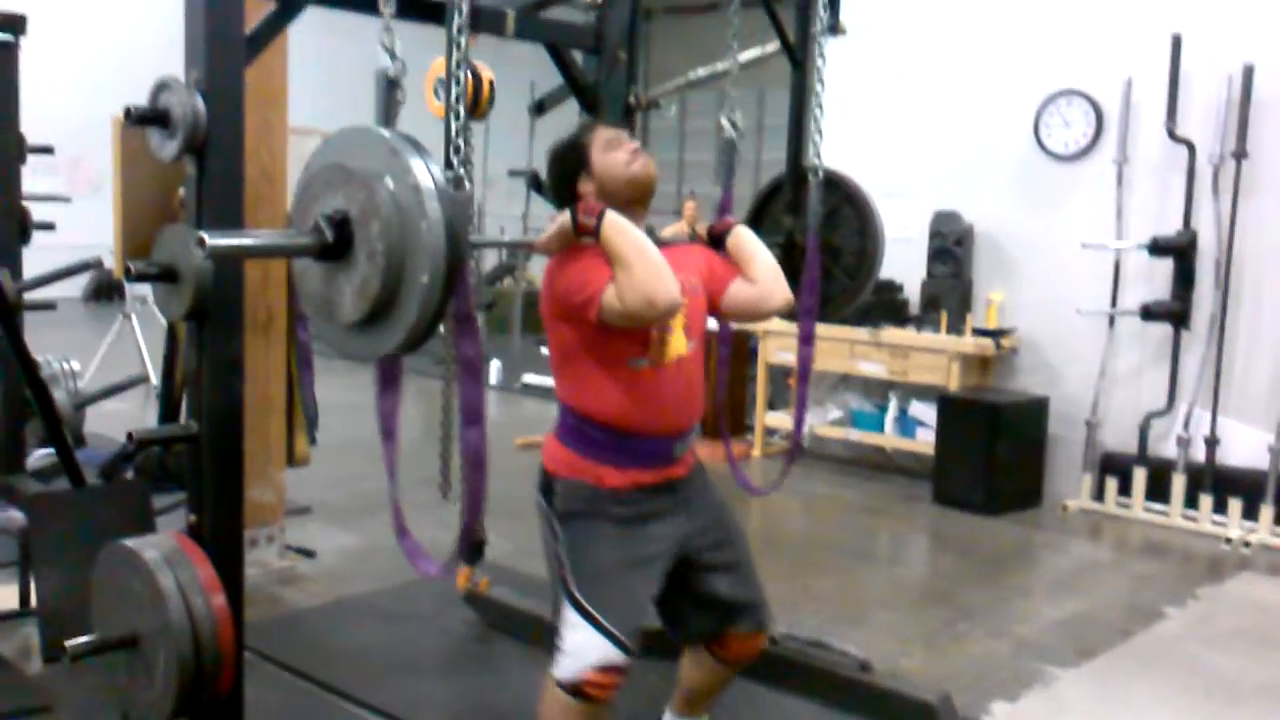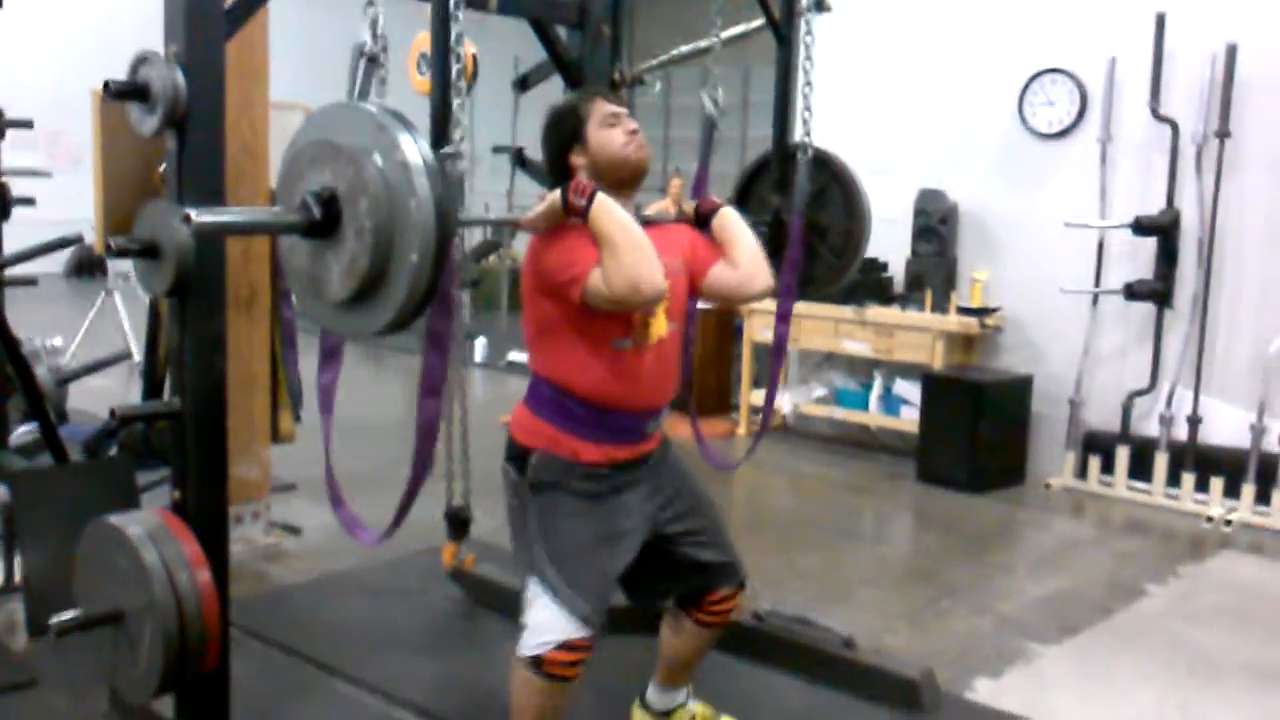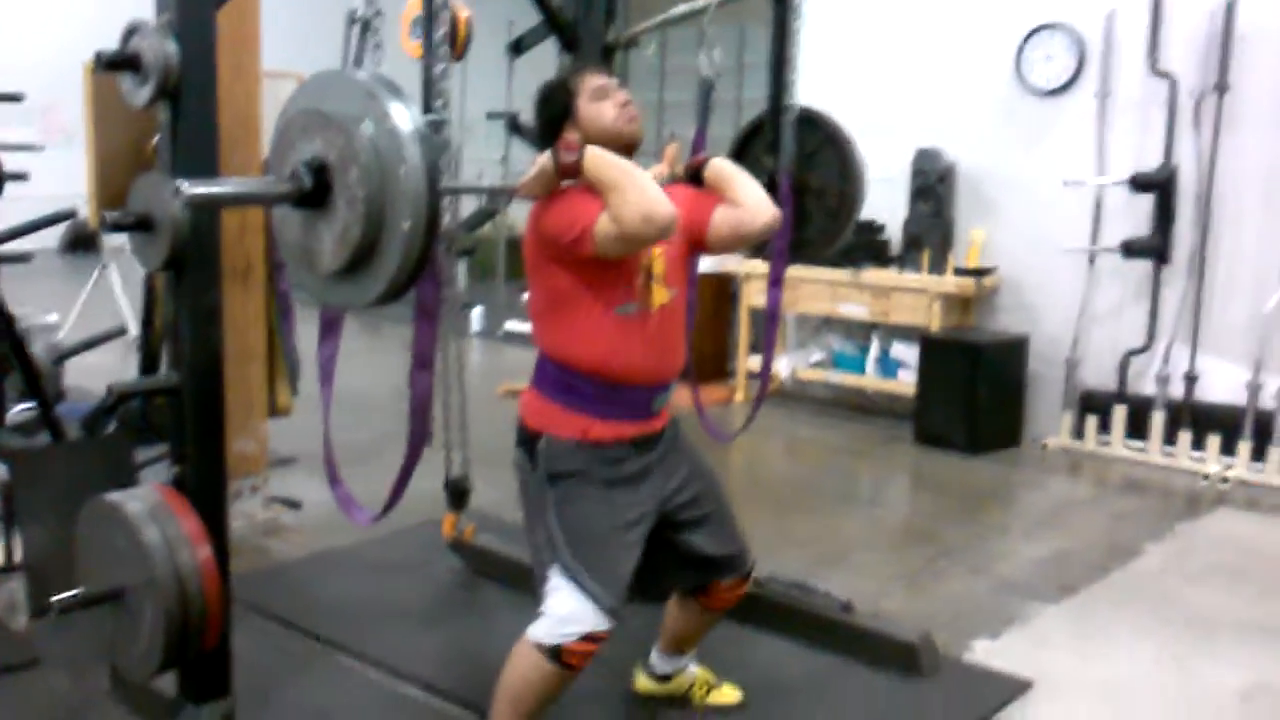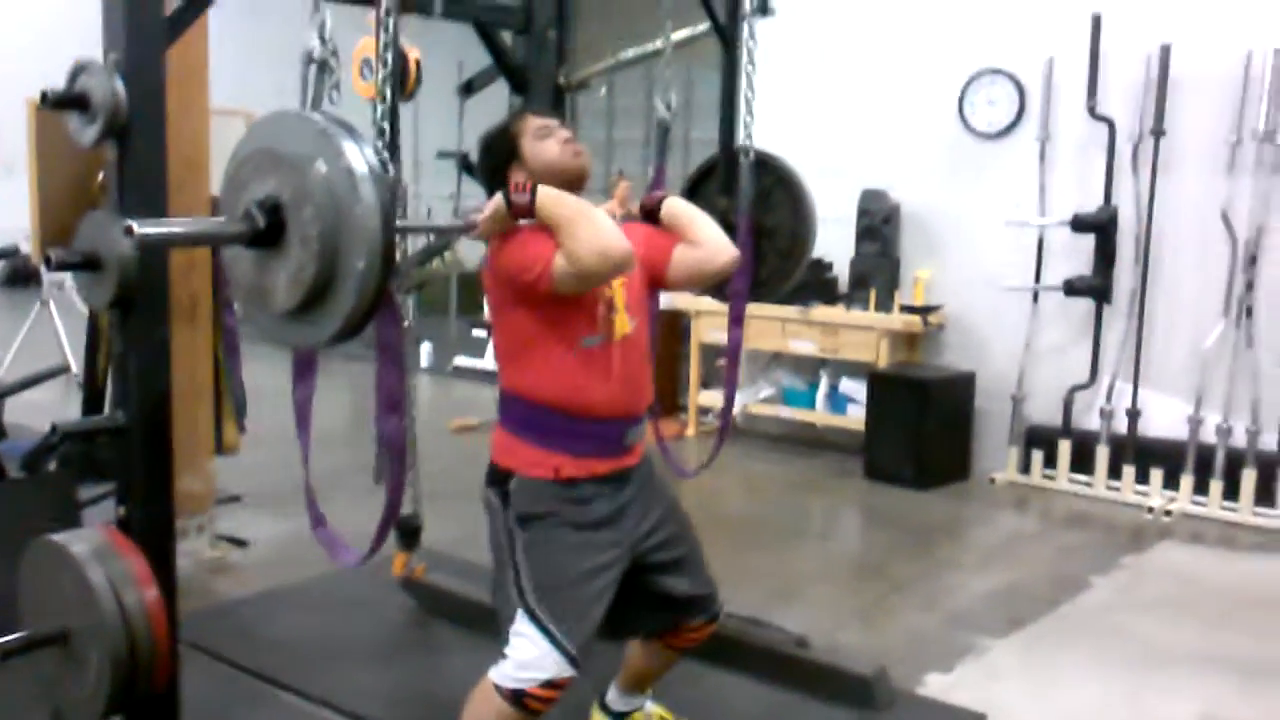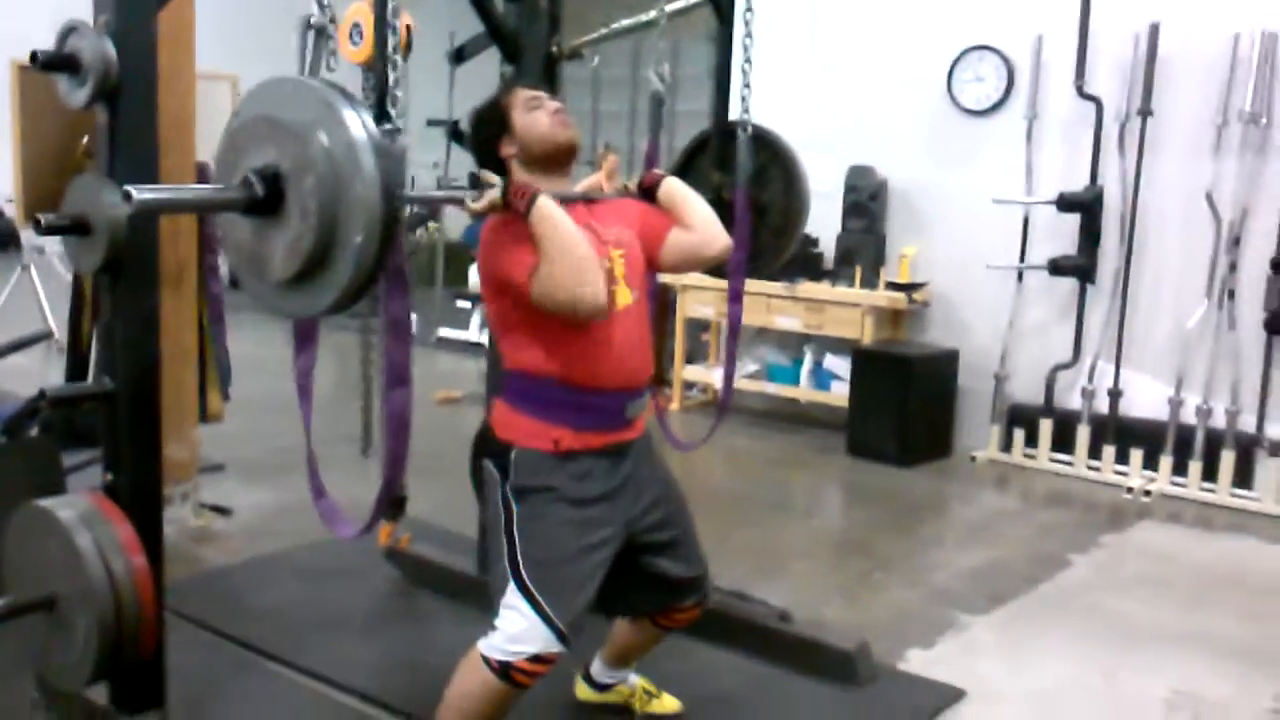
dt=0.3s
person 1, frame 1
left shoulder: (689, 260)
right shoulder: (578, 266)
left elbow: (773, 297)
right elbow: (656, 300)
left wrist: (727, 229)
right wrist: (599, 220)
left hip: (678, 481)
right hip: (594, 490)
left knee: (741, 626)
right knee: (597, 660)
person 1, frame 2
left shoulder: (672, 238)
right shoulder: (561, 243)
left elbow: (753, 282)
right elbow: (642, 287)
left wrist: (714, 210)
right wrist: (587, 201)
left hip: (644, 455)
right hip: (561, 462)
left knee: (717, 586)
right knee: (562, 632)
person 1, frame 3
left shoulder: (674, 199)
right shoulder: (563, 210)
left elbow: (760, 217)
right elbow: (650, 219)
left wrist: (705, 165)
right wrist: (577, 158)
left hip: (653, 435)
right hip: (572, 444)
left knee: (724, 572)
right knee: (577, 622)
person 1, frame 4
left shoulder: (629, 236)
right shoulder: (517, 250)
left elbow: (718, 257)
right elbow: (606, 256)
left wrist: (659, 204)
right wrist: (531, 200)
left hip: (627, 472)
right hip: (544, 484)
left knee: (691, 610)
right knee: (540, 667)
person 1, frame 5
left shoulder: (620, 215)
right shoulder: (511, 231)
left elbow: (711, 243)
right elbow: (585, 296)
left wrist: (657, 181)
right wrist: (530, 201)
left hip: (627, 446)
right hip: (546, 457)
left knee: (681, 592)
right knee: (529, 639)
